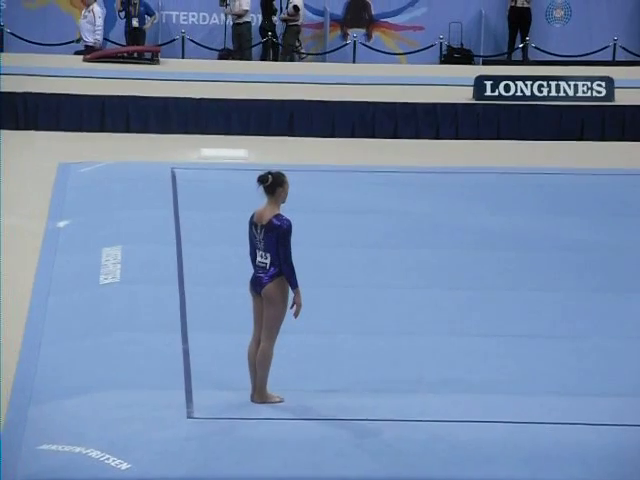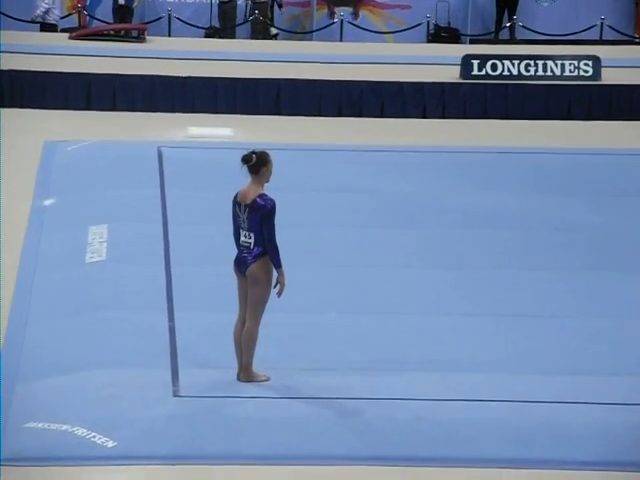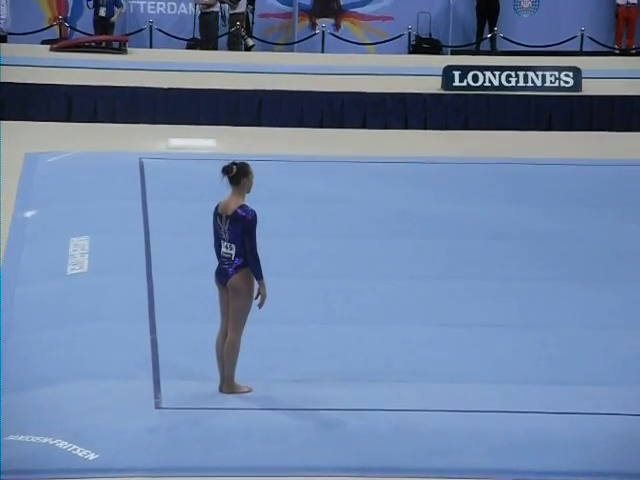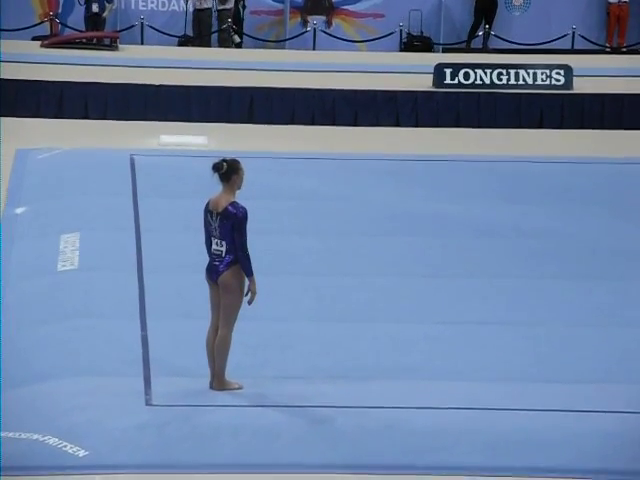
dt=1s
person 1, frame 1
left shoulder: (254, 217)
right shoulder: (282, 223)
right elbow: (286, 261)
right wrist: (296, 292)
left hip: (256, 281)
right hip: (274, 284)
left knee: (256, 337)
right knee: (268, 340)
left ankle: (255, 390)
right ankle: (261, 393)
person 1, frame 2
left shoulder: (238, 197)
right shoulder: (266, 203)
left elbow: (236, 233)
right elbow: (270, 241)
right wrist: (280, 272)
left hip: (240, 260)
right hip: (258, 264)
left knee: (242, 316)
right knee: (253, 320)
left ankle: (241, 368)
right ankle: (247, 371)
person 1, frame 3
left shoulder: (218, 208)
right shoulder: (247, 214)
left elbow: (217, 244)
right elbow: (251, 252)
right wrist: (261, 283)
left hip: (221, 272)
right hip: (239, 276)
left knee: (224, 328)
right knee: (234, 331)
left ankle: (223, 380)
right ankle: (229, 383)
person 1, frame 4
left shoulder: (209, 205)
right shoulder: (238, 211)
left elbow: (208, 241)
right elbow: (242, 248)
right wrist: (251, 280)
left hip: (212, 269)
right hip: (230, 272)
left knee: (215, 325)
right knee: (225, 328)
left ankle: (214, 377)
right ankle: (220, 380)
